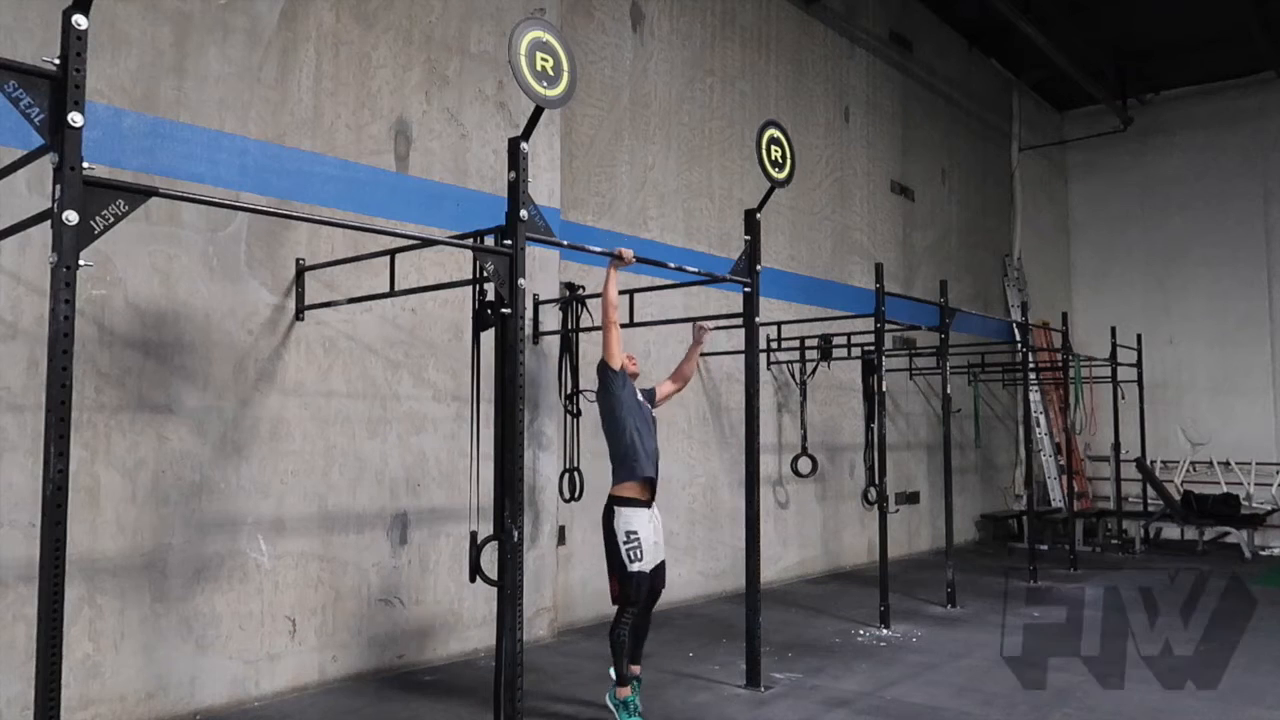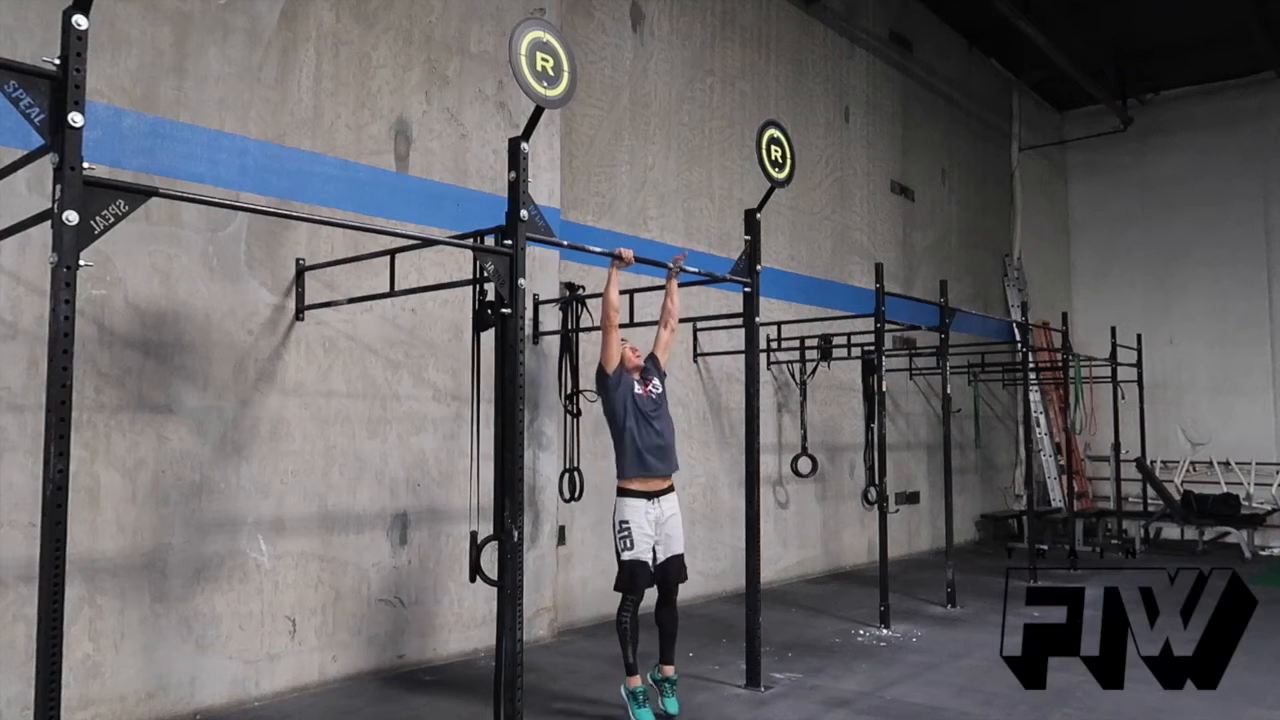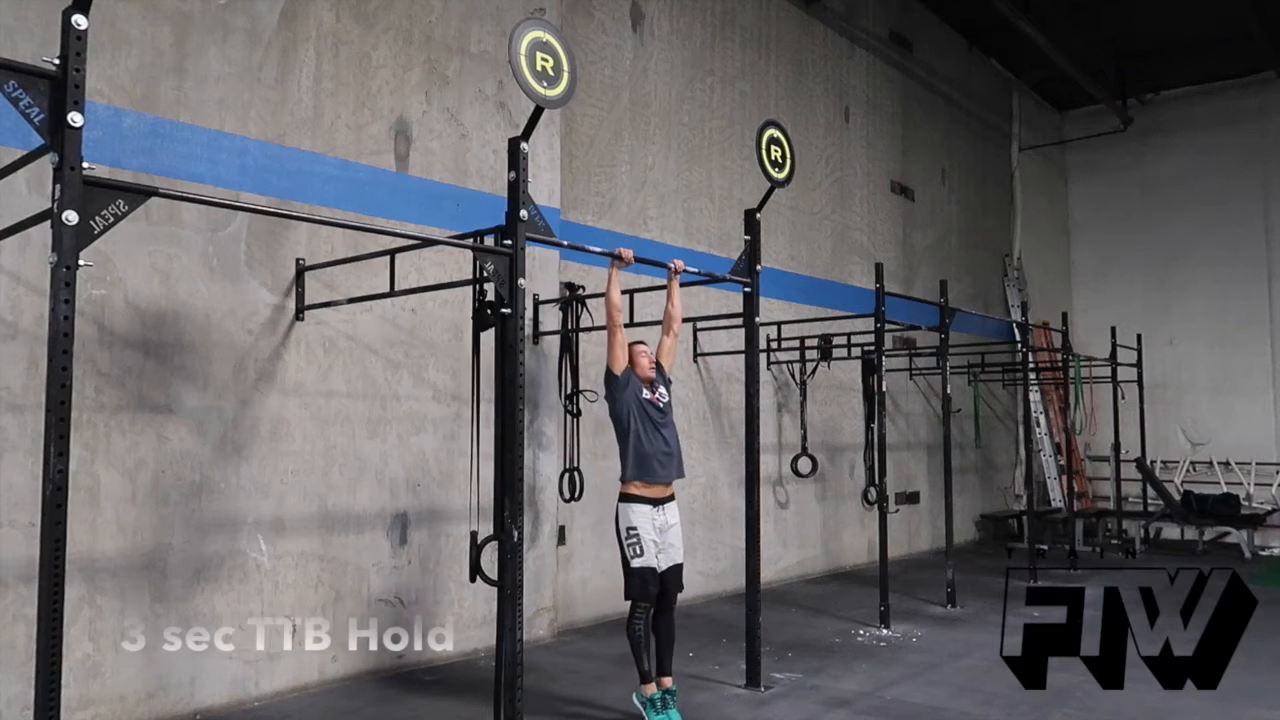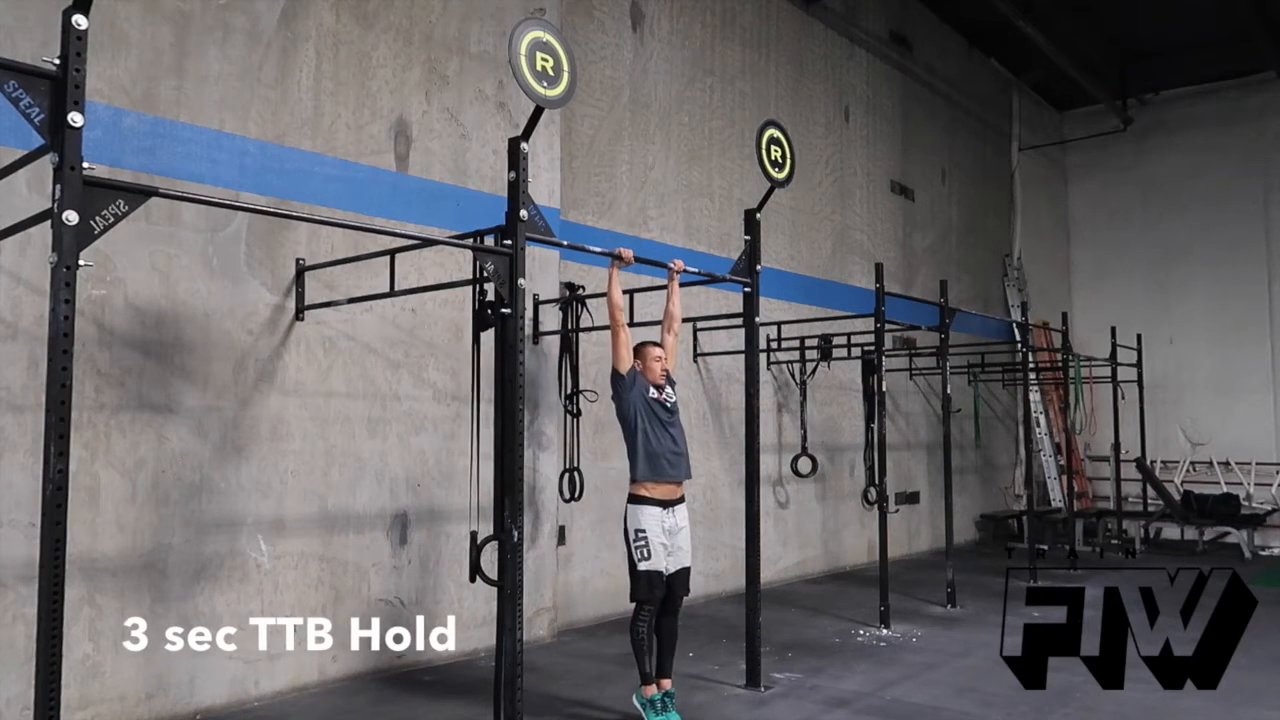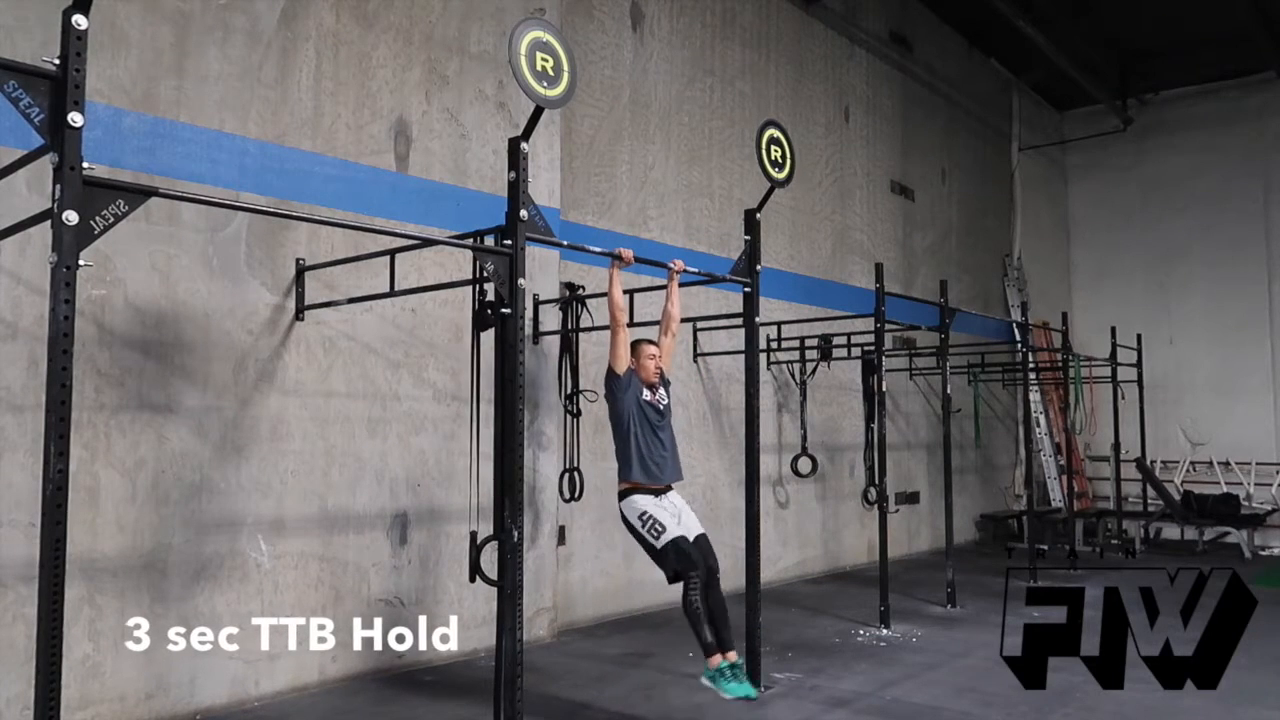
dt=0.4s
person 1, frame 1
left shoulder: (641, 397)
right shoulder: (613, 388)
left elbow: (678, 381)
right elbow: (610, 322)
left wrist: (696, 343)
right wrist: (614, 269)
left hip: (647, 509)
right hip: (626, 510)
left knee: (650, 594)
right knee: (631, 601)
left ankle: (630, 669)
person 1, frame 2
left shoulder: (654, 376)
right shoulder: (614, 383)
left elbow: (668, 325)
right elbow: (610, 321)
left wrist: (673, 277)
right wrist: (616, 270)
left hip: (667, 498)
right hip: (634, 501)
left knee: (669, 589)
right knee: (633, 592)
left ankle: (665, 673)
person 1, frame 3
left shoulder: (661, 385)
right shoulder: (622, 387)
left elbow: (672, 328)
right elbow: (615, 323)
left wrist: (674, 281)
right wrist: (616, 269)
left hip: (668, 507)
right hip: (636, 508)
left knee: (668, 599)
right knee: (643, 599)
person 1, frame 4
left shoulder: (668, 387)
right shoulder: (630, 387)
left elbow: (672, 326)
right elbow: (619, 324)
left wrist: (674, 280)
right wrist: (615, 269)
left hip: (678, 509)
right hip: (646, 510)
left knee: (672, 603)
right knee: (649, 603)
person 1, frame 5
left shoulder: (661, 386)
right shoulder: (623, 386)
left elbow: (670, 329)
right elbow: (619, 324)
left wrist: (674, 281)
right wrist: (617, 270)
left hip: (668, 497)
right hip: (639, 499)
left knee: (708, 571)
right knee: (693, 569)
left ankle: (728, 660)
right ankle: (715, 662)
